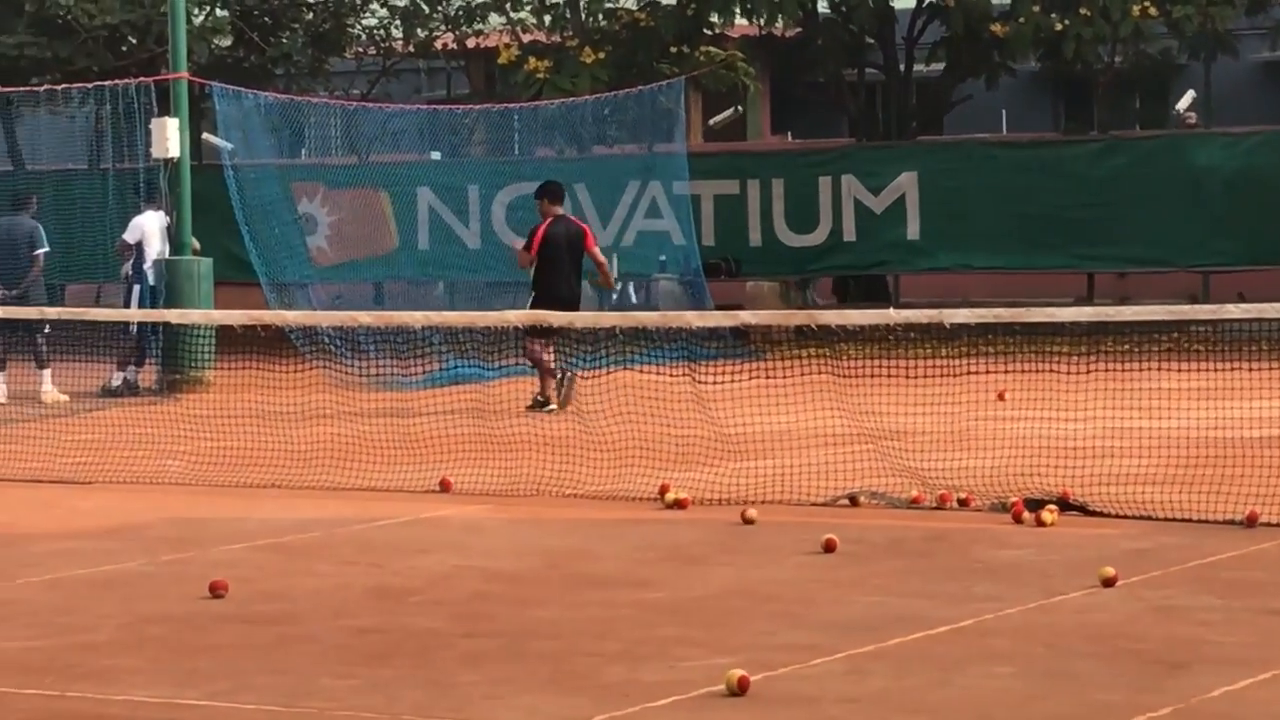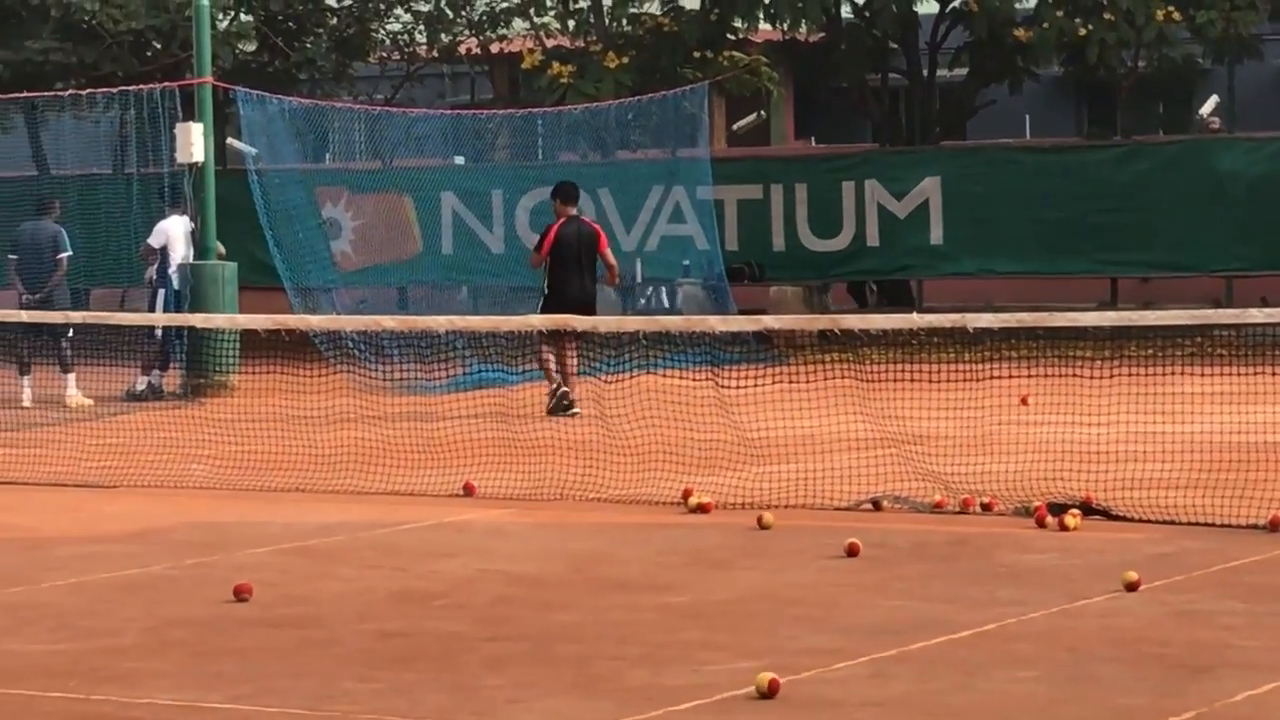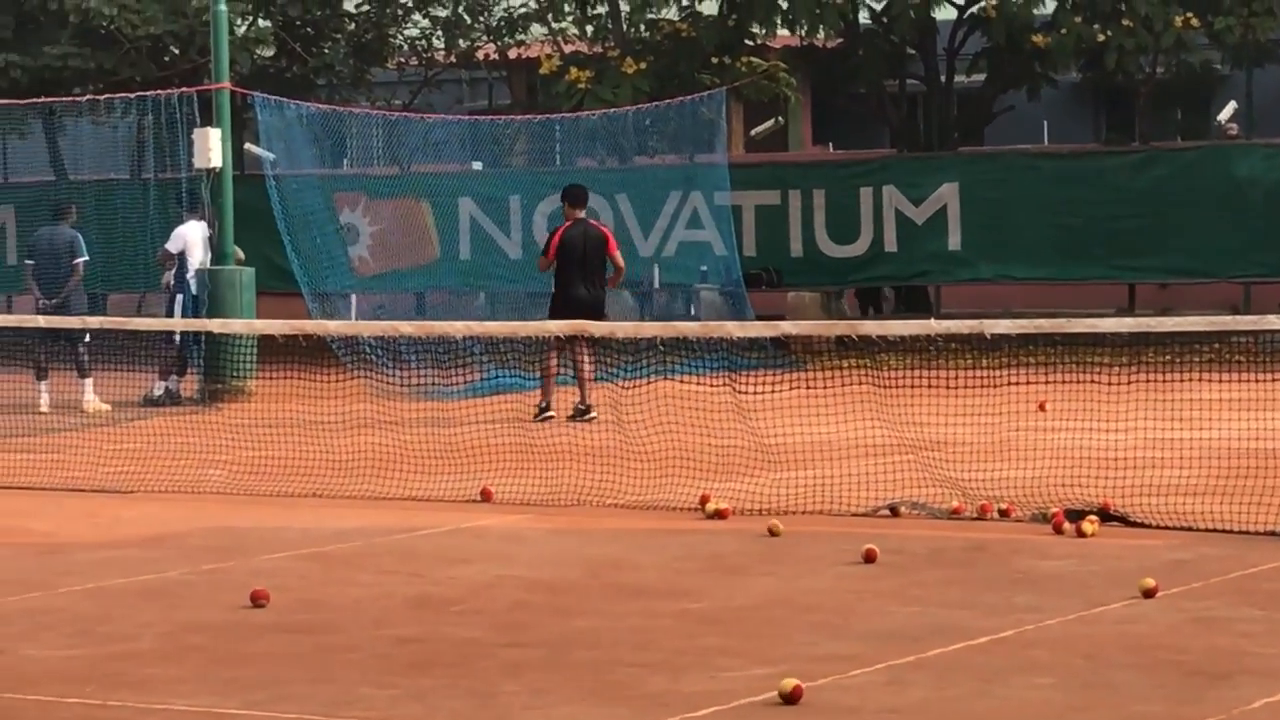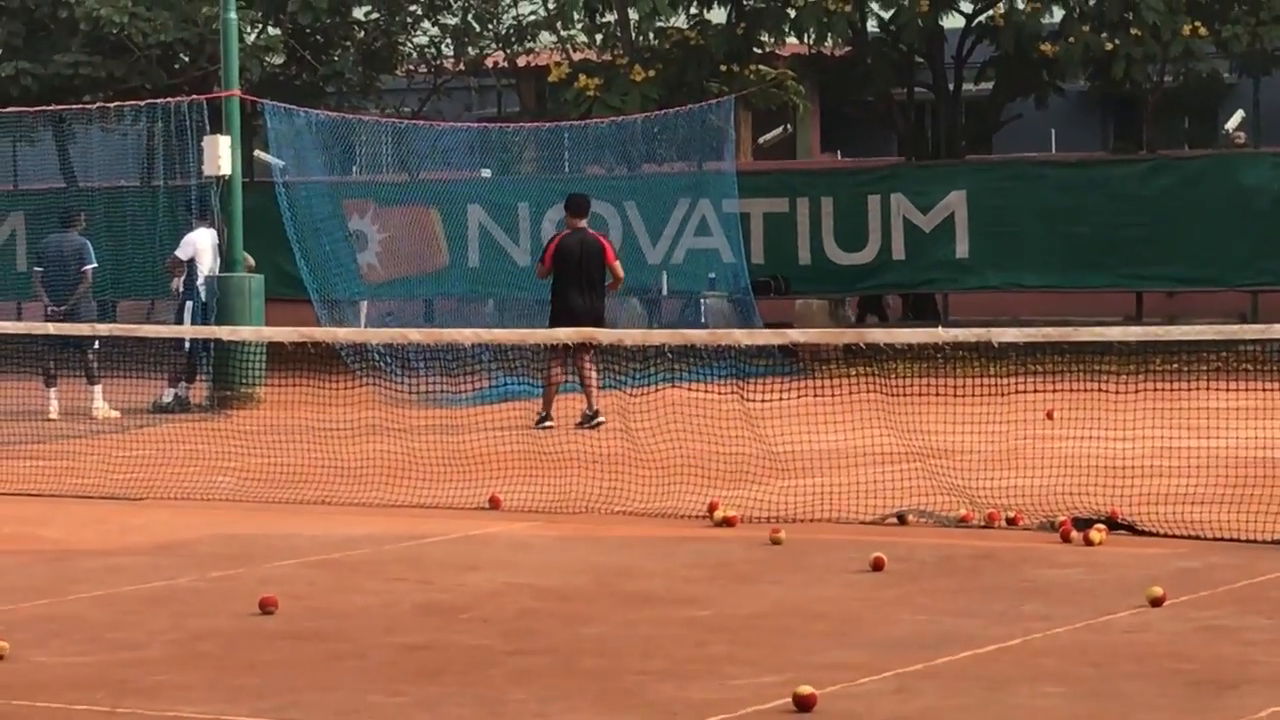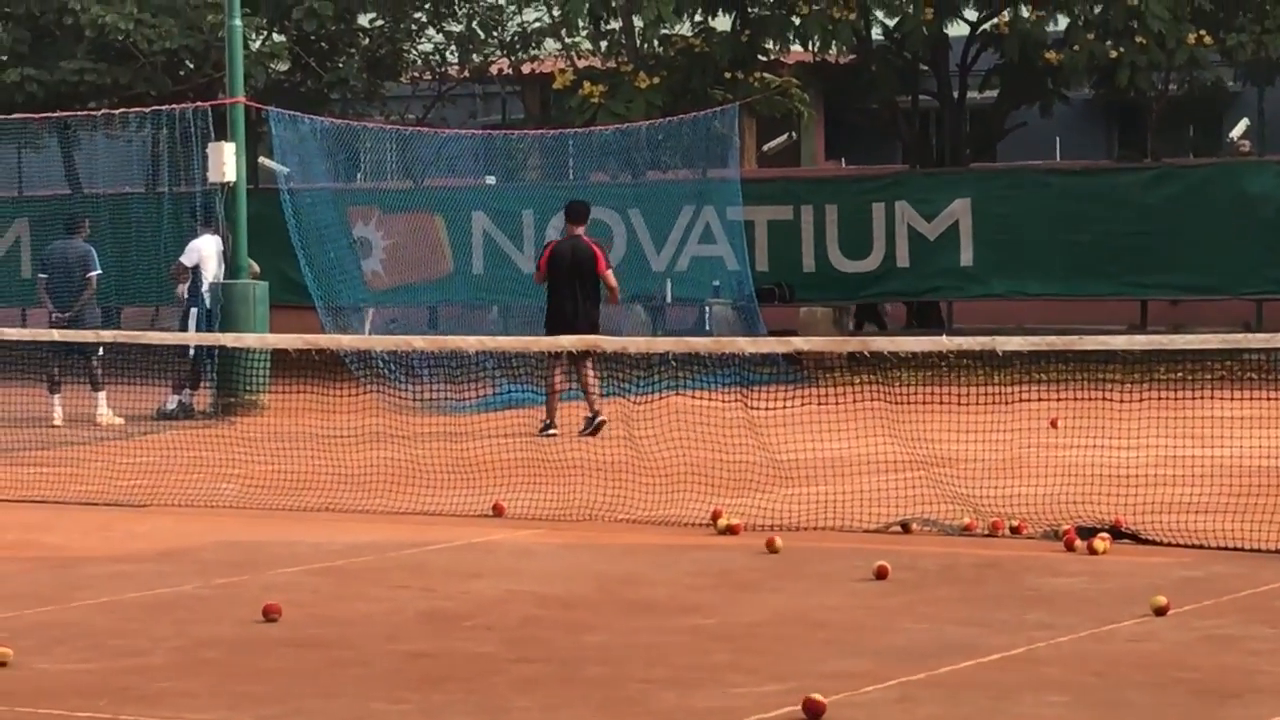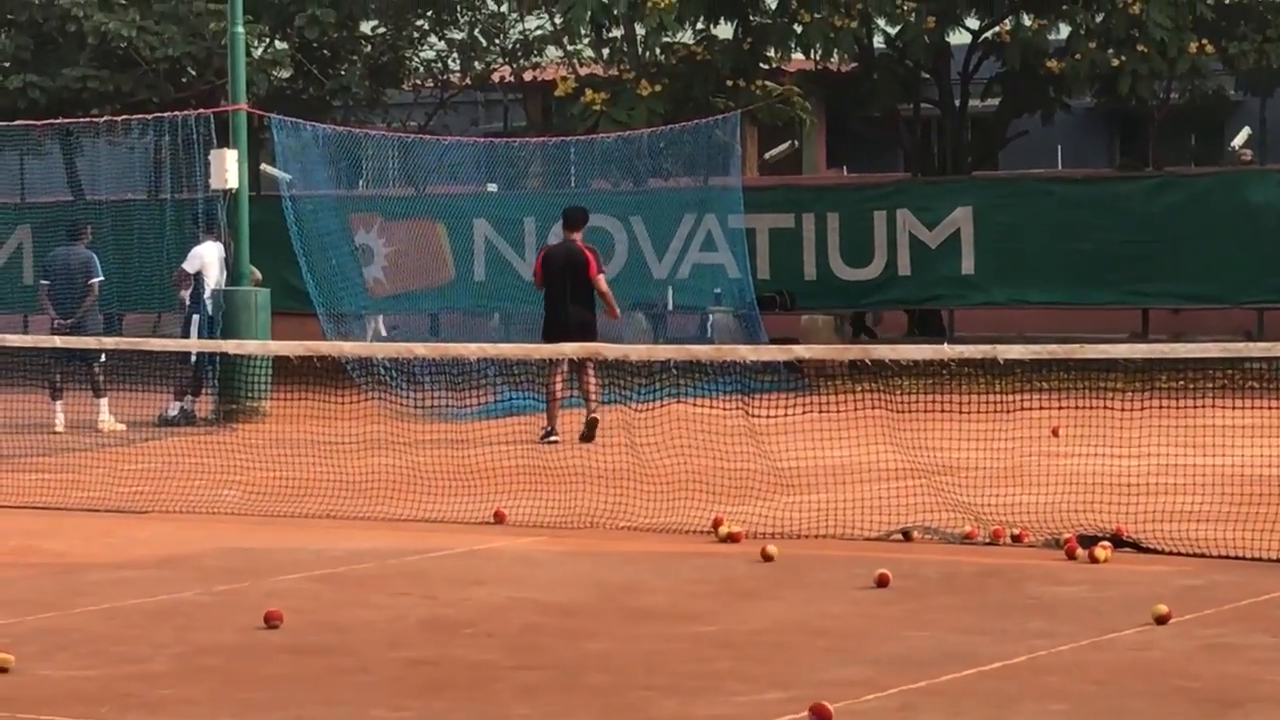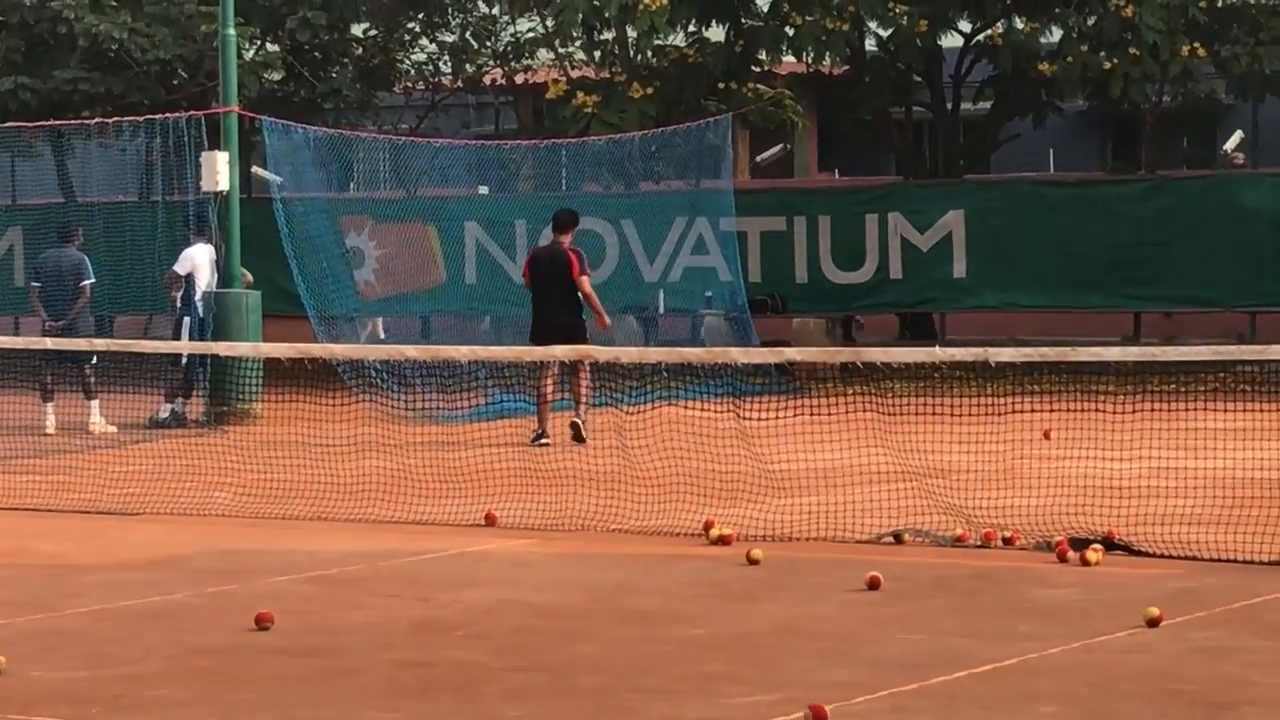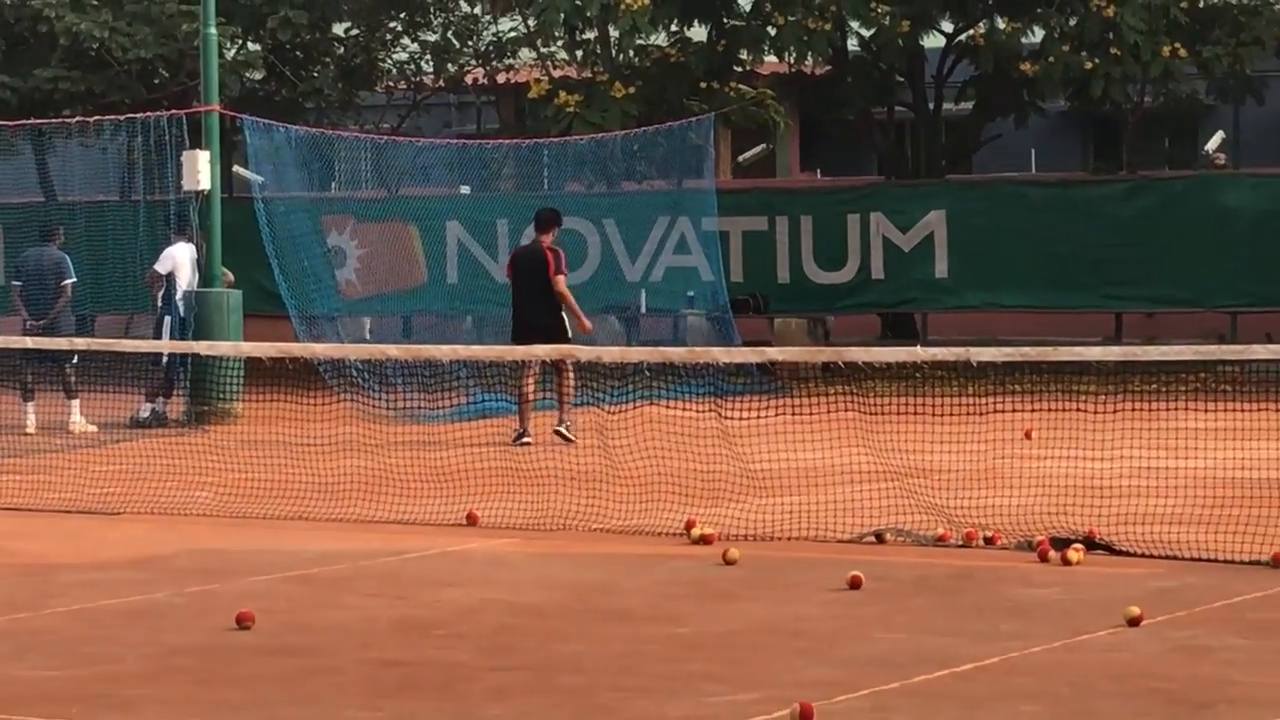
dt=0.1s
person 1, frame 1
left shoulder: (542, 229)
right shoulder: (580, 228)
left elbow: (524, 263)
right elbow: (600, 260)
left wrist: (519, 250)
right wrist: (608, 279)
left hip: (545, 296)
right hip: (571, 298)
left knee: (532, 347)
right knee: (546, 344)
left ankle: (560, 377)
right ankle: (545, 396)
person 1, frame 2
left shoulder: (554, 230)
right shoulder: (593, 229)
left elbow: (536, 263)
right elbow: (611, 262)
left wrist: (537, 248)
right wrist: (613, 278)
left hip: (559, 296)
right hip: (585, 297)
left knee: (547, 345)
right knee: (568, 345)
left ankle: (557, 387)
right ankle: (569, 400)
person 1, frame 3
left shoulder: (560, 233)
right shoulder: (602, 231)
left elbow: (543, 266)
right elbow: (620, 264)
left wrist: (550, 253)
right wrist: (615, 279)
left hip: (566, 300)
right hip: (594, 301)
left knee: (554, 350)
right knee: (581, 349)
left ankle: (546, 404)
right ankle: (585, 404)
person 1, frame 4
left shoulder: (557, 242)
right shoulder: (600, 241)
left elbow: (541, 274)
right elbow: (619, 274)
right wrist: (612, 285)
left hip: (564, 310)
right hip: (592, 310)
left knee: (556, 359)
right knee: (585, 357)
left ankle: (546, 414)
right ankle: (592, 409)
person 1, frame 5
left shoulder: (552, 248)
right shoulder: (594, 249)
left elbow: (539, 279)
right elbow: (612, 284)
right wrist: (614, 297)
left hip: (559, 317)
right hip: (588, 317)
left knee: (556, 367)
right knee: (586, 364)
left ankle: (550, 422)
right ankle: (595, 412)
person 1, frame 6
left shoulder: (547, 253)
right shoulder: (588, 253)
left elbow: (538, 284)
right elbow: (601, 289)
right wrist: (614, 309)
left hip: (556, 322)
right hip: (584, 321)
left knee: (556, 372)
right knee: (586, 368)
left ankle: (551, 428)
right ankle: (592, 412)
person 1, frame 7
left shoulder: (535, 255)
right shoulder: (574, 255)
left elbow: (529, 285)
right elbow: (585, 290)
right wrist: (602, 315)
left hip: (544, 324)
right hip: (571, 322)
left knee: (547, 375)
right knee: (580, 370)
left ankle: (542, 430)
right ankle: (579, 416)
person 1, frame 8
left shoulder: (517, 254)
right shoulder: (553, 253)
right elbow: (560, 290)
right wrist: (581, 318)
left hip: (524, 323)
right hip: (551, 322)
left knee: (528, 374)
right knee: (565, 370)
left ankle: (523, 430)
right ankle: (563, 421)
person 2, frame 1
right shoulder: (33, 227)
right elbow: (38, 264)
right wrist: (22, 289)
right hip: (30, 293)
right knee: (38, 337)
right ankle: (47, 389)
person 2, frame 2
left shoulder: (21, 231)
right shoulder: (57, 231)
left elbow: (12, 267)
right elbow: (62, 268)
left wrist: (22, 291)
right wrist: (44, 293)
left hip: (28, 299)
right hip: (54, 298)
left knee: (25, 343)
right knee: (63, 342)
left ankle: (26, 393)
right ankle: (71, 393)
person 2, frame 3
left shoulder: (37, 236)
right shoulder: (73, 236)
left elbow: (29, 272)
right elbow: (78, 273)
left wrist: (39, 296)
right wrist: (61, 297)
left hip: (44, 304)
right hip: (71, 303)
left knee: (42, 348)
right knee: (80, 347)
left ankle: (43, 398)
right ankle: (88, 398)
person 2, frame 4
left shoulder: (45, 244)
right shoulder: (82, 244)
left elbow: (37, 280)
right elbow: (87, 280)
left wrist: (48, 303)
right wrist: (70, 304)
left hip: (53, 311)
right hip: (80, 310)
left knee: (51, 355)
right knee: (89, 354)
left ankle: (52, 406)
right ankle: (98, 405)
person 2, frame 5
left shoulder: (50, 250)
right shoulder: (86, 250)
left elbow: (41, 287)
right elbow: (91, 286)
left wrist: (53, 310)
right wrist: (74, 310)
left hip: (57, 317)
right hip: (84, 317)
left knee: (55, 362)
right knee: (93, 361)
left ankle: (56, 412)
right ankle: (102, 412)
person 2, frame 6
left shoulder: (52, 257)
right shoulder: (89, 257)
left elbow: (43, 293)
right elbow: (94, 293)
left wrist: (55, 316)
right wrist: (76, 317)
left hip: (59, 324)
right hip: (86, 323)
left knee: (57, 368)
right knee: (96, 368)
left ankle: (58, 419)
right ankle: (104, 418)
person 2, frame 7
left shoulder: (43, 259)
right shoulder: (80, 258)
left elbow: (34, 295)
right elbow: (85, 295)
left wrist: (46, 318)
right wrist: (68, 319)
left hip: (51, 326)
right hip: (78, 325)
left knee: (48, 370)
right knee: (87, 369)
left ankle: (49, 420)
right ankle: (95, 420)
person 2, frame 8
left shoulder: (25, 258)
right shoulder: (60, 257)
left elbow: (15, 294)
right elbow: (66, 294)
left wrist: (28, 318)
right wrist: (48, 318)
left hip: (31, 325)
right hip: (58, 325)
left knee: (28, 370)
right knee: (67, 369)
left ankle: (29, 419)
right ankle: (75, 420)
person 3, frame 1
left shoulder: (140, 221)
right shoulder: (165, 221)
left elbow: (121, 247)
left wrist: (130, 257)
left hip: (141, 280)
right hip: (158, 280)
left knee: (132, 331)
right knee: (148, 332)
left ankle: (118, 381)
right ankle: (131, 379)
person 3, frame 2
left shoulder: (165, 225)
right shoulder: (190, 225)
left elbow: (146, 251)
left wrist: (154, 263)
left hip: (166, 284)
right hip: (182, 284)
left knee: (158, 335)
right knee: (173, 336)
left ankle: (143, 385)
right ankle: (155, 383)
person 3, frame 3
left shoulder: (183, 231)
right shoulder: (206, 230)
left elbow: (163, 256)
left wrist: (170, 266)
left hip: (183, 290)
right hip: (199, 290)
left knee: (175, 340)
right knee: (190, 341)
left ankle: (160, 389)
right ankle: (173, 388)
person 3, frame 4
left shoulder: (193, 238)
right shoulder: (215, 237)
left elbow: (172, 263)
left wrist: (179, 274)
left hip: (193, 296)
right hip: (208, 296)
left knee: (185, 347)
right knee: (198, 348)
left ankle: (170, 397)
right ankle: (182, 395)
person 3, frame 5
left shoulder: (198, 244)
right shoulder: (220, 244)
left elbow: (176, 270)
left wrist: (184, 280)
left hip: (197, 303)
right hip: (212, 303)
left knee: (190, 354)
right knee: (203, 355)
left ankle: (173, 403)
right ankle: (186, 402)
person 3, frame 6
left shoulder: (200, 251)
right shoulder: (221, 250)
left elbow: (179, 277)
left wrist: (186, 286)
left hip: (199, 310)
right hip: (214, 309)
left knee: (191, 361)
right knee: (203, 361)
left ankle: (175, 410)
right ankle: (188, 408)
person 3, frame 7
left shoulder: (191, 253)
right shoulder: (213, 252)
left elbow: (170, 278)
left wrist: (177, 286)
left hip: (190, 312)
right hip: (205, 312)
left knee: (182, 363)
right knee: (194, 364)
left ankle: (166, 412)
right ankle: (179, 410)
person 3, frame 8
left shoulder: (172, 252)
right shoulder: (194, 251)
left elbow: (151, 277)
left wrist: (159, 286)
left hip: (171, 311)
right hip: (186, 311)
left knee: (163, 362)
right knee: (175, 363)
left ankle: (146, 411)
right ankle: (159, 410)
